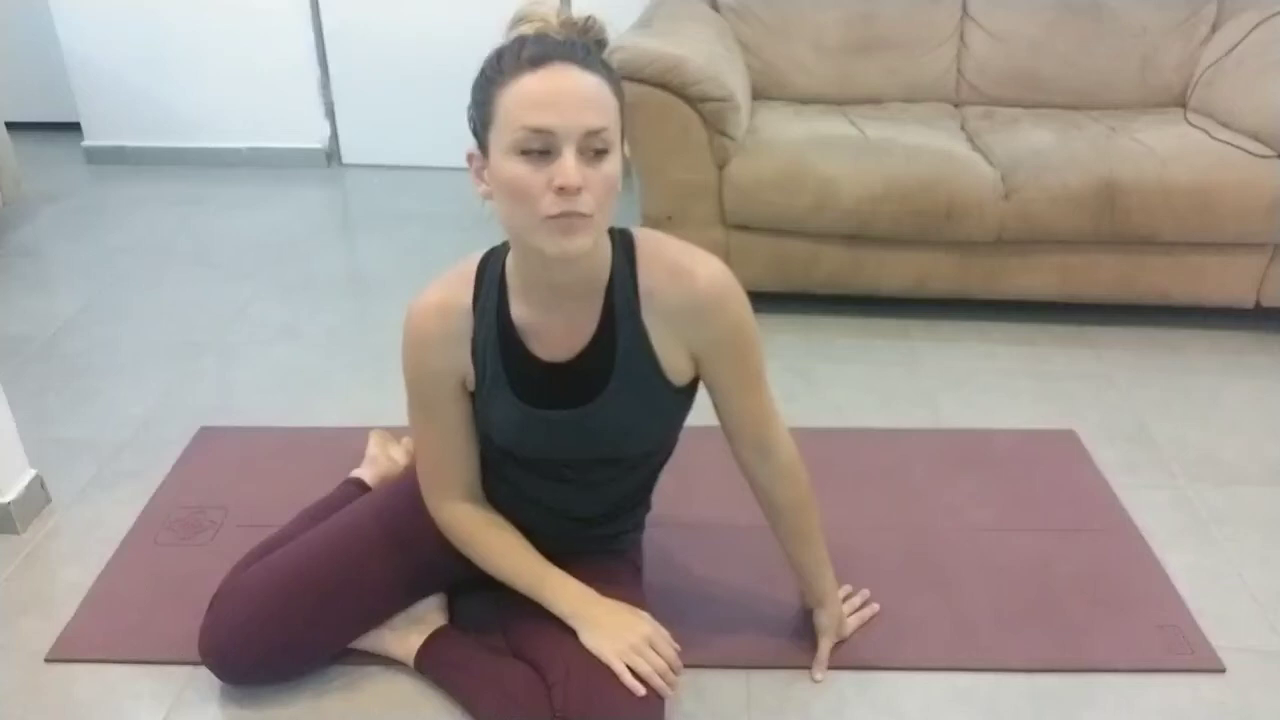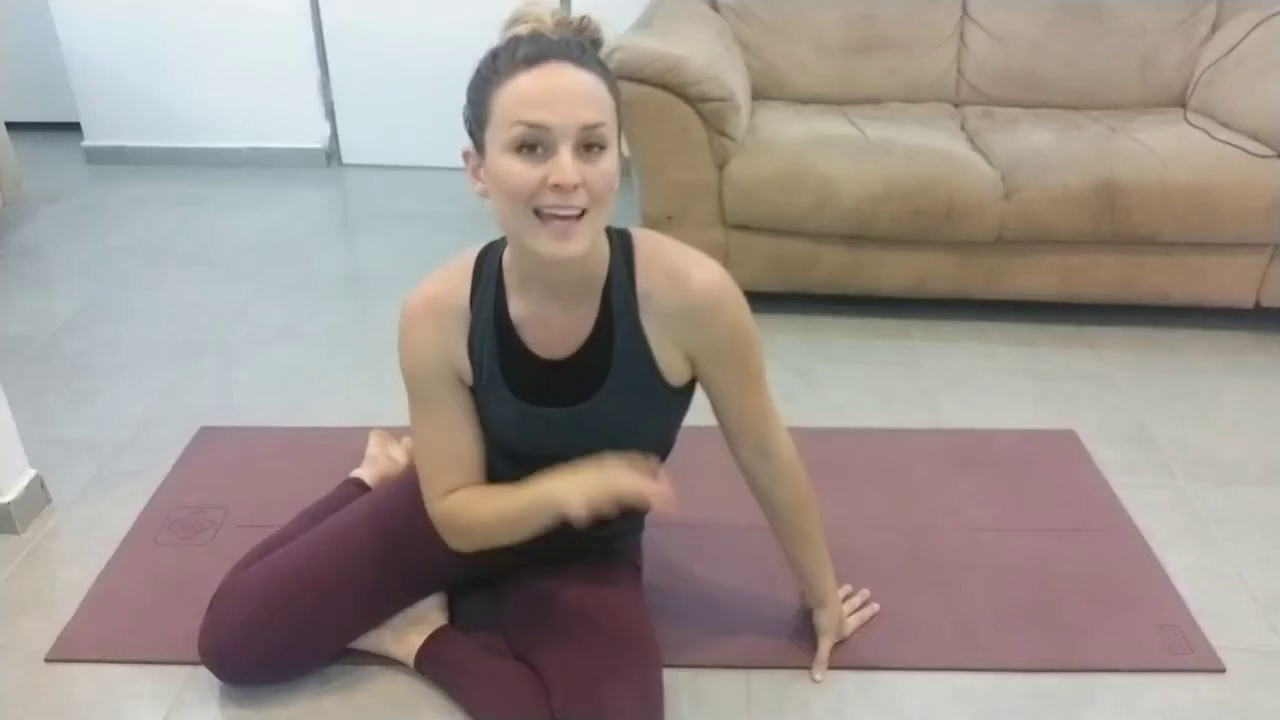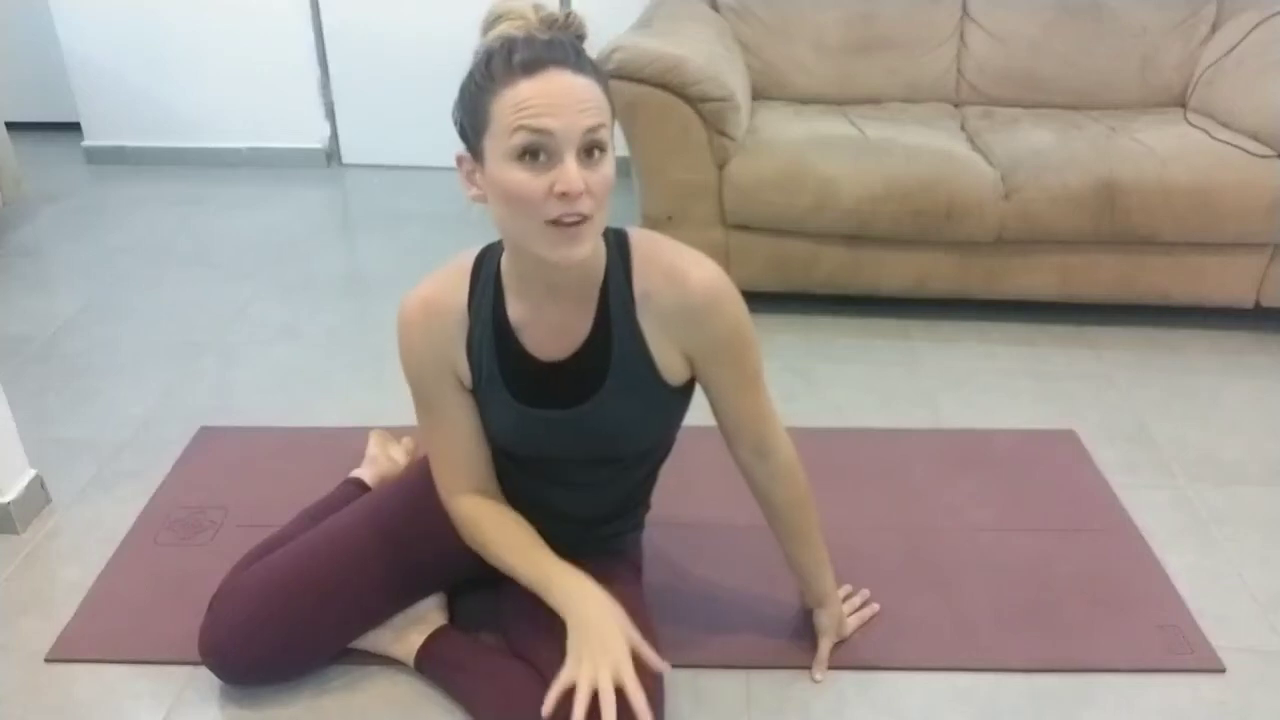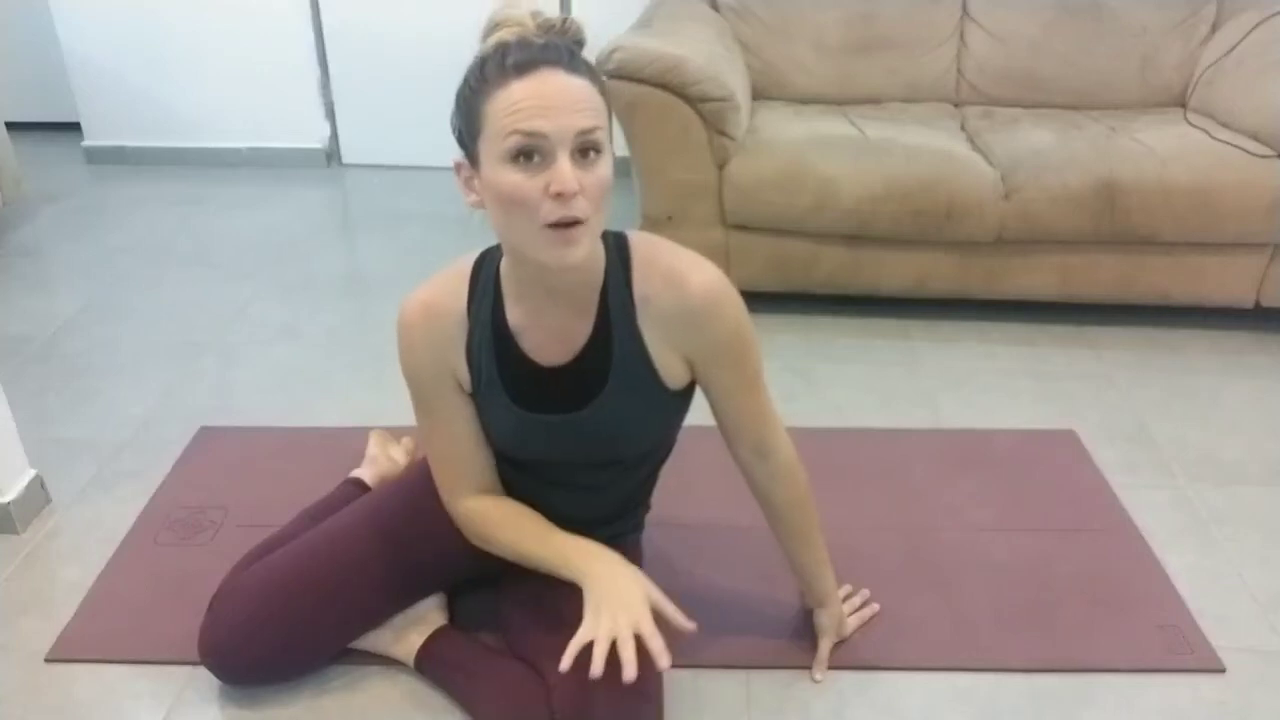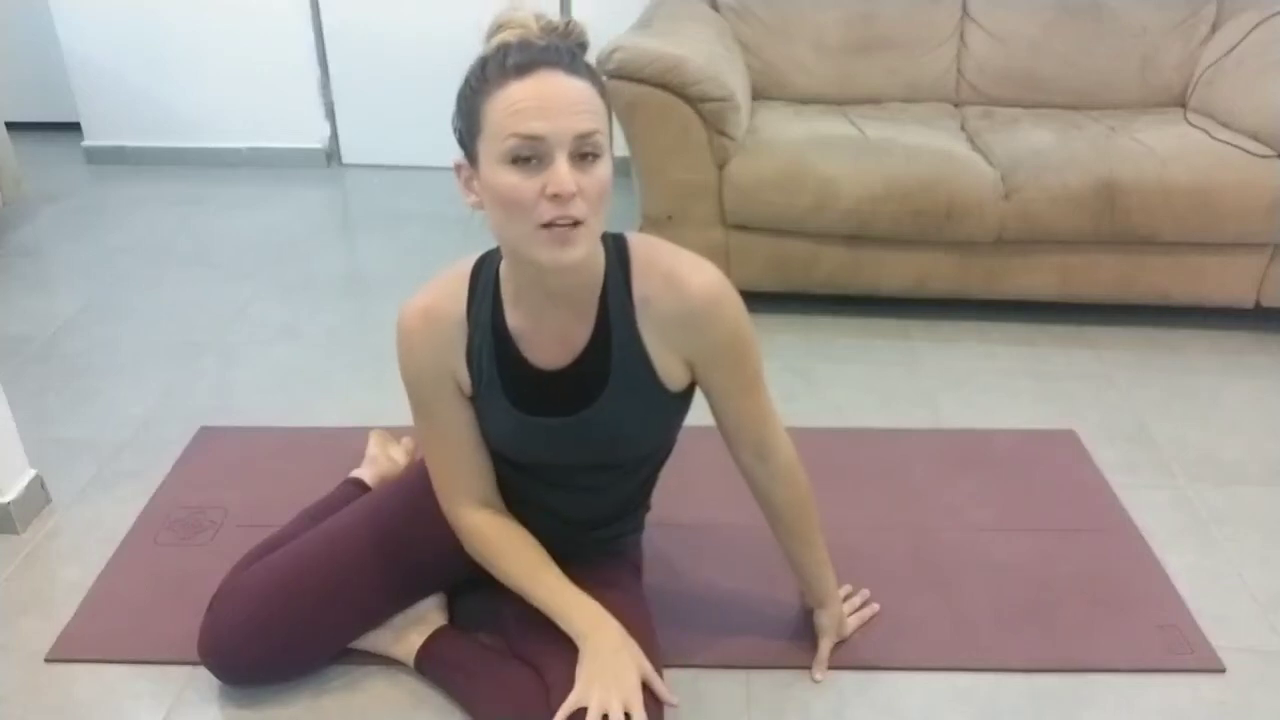
dt=0.4s
person 1, frame 1
left shoulder: (692, 291)
right shoulder: (444, 319)
left elbow: (767, 454)
right elbow: (456, 500)
left wrist: (821, 596)
right wrist: (584, 610)
left hip: (592, 550)
right hip: (482, 517)
right knee: (233, 638)
left ankle: (419, 638)
right ankle: (385, 476)
person 1, frame 2
left shoulder: (689, 292)
right shoulder: (438, 313)
left elbow: (765, 454)
right elbow: (457, 512)
left wrist: (820, 595)
right wrist: (562, 487)
left hip: (591, 551)
right hip: (483, 514)
right knee: (231, 639)
left ankle: (421, 638)
right ankle: (384, 477)
person 1, frame 3
left shoulder: (686, 291)
right shoulder: (437, 315)
left elbow: (763, 452)
right elbow: (472, 501)
left wrist: (820, 594)
right wrist: (581, 599)
left hip: (595, 547)
right hip: (487, 515)
right knee: (233, 637)
left ankle: (422, 638)
right ankle: (382, 477)
person 1, frame 4
left shoulder: (686, 294)
right shoulder: (436, 319)
left elbow: (765, 454)
right elbow: (475, 499)
left wrist: (821, 594)
right wrist: (591, 570)
left hip: (597, 546)
right hip: (480, 511)
right knee: (232, 638)
left ankle: (421, 638)
right ankle: (382, 477)
person 1, frame 5
left shoulder: (687, 297)
right shoulder: (435, 324)
left elbow: (766, 456)
right elbow: (475, 510)
left wrist: (821, 594)
right wrist: (593, 631)
left hip: (592, 552)
right hip: (480, 516)
right knee: (232, 638)
left ankle: (421, 637)
right ankle: (381, 475)
